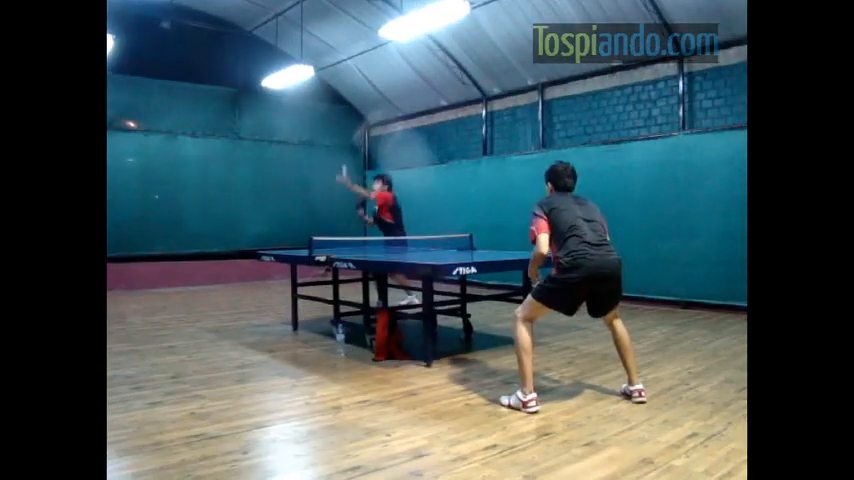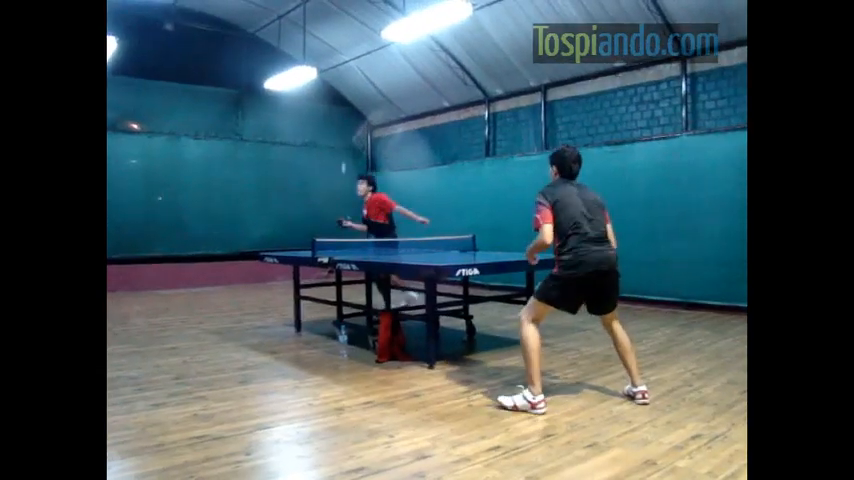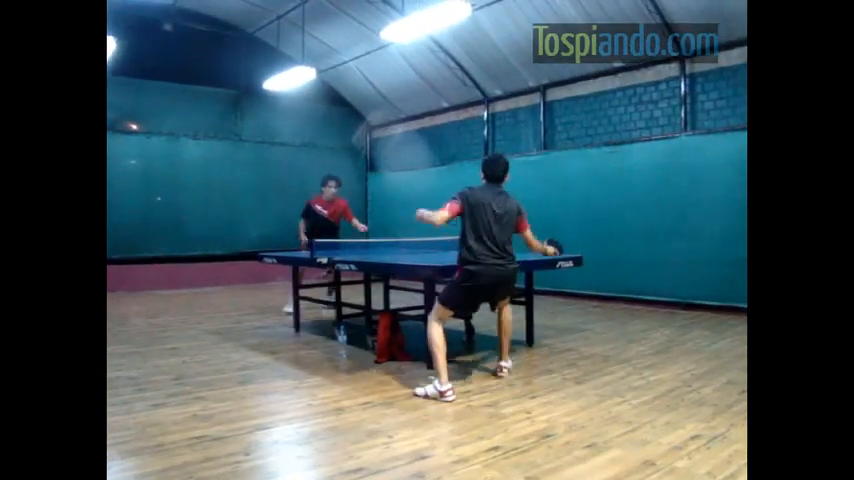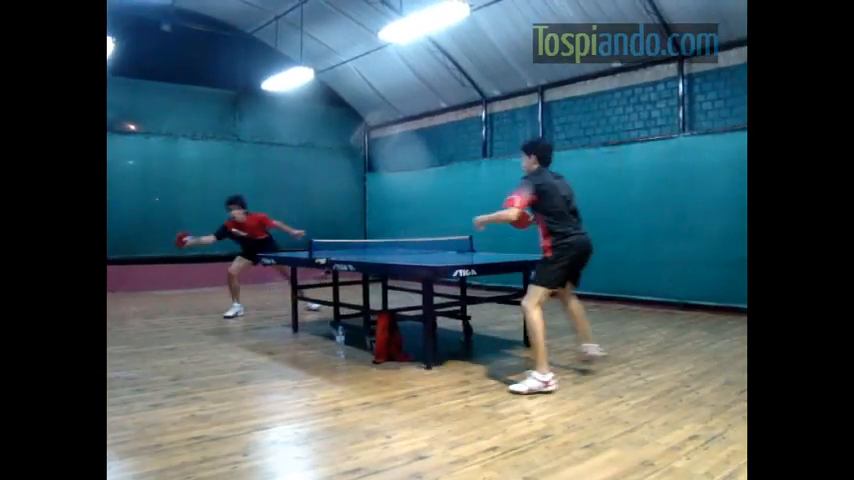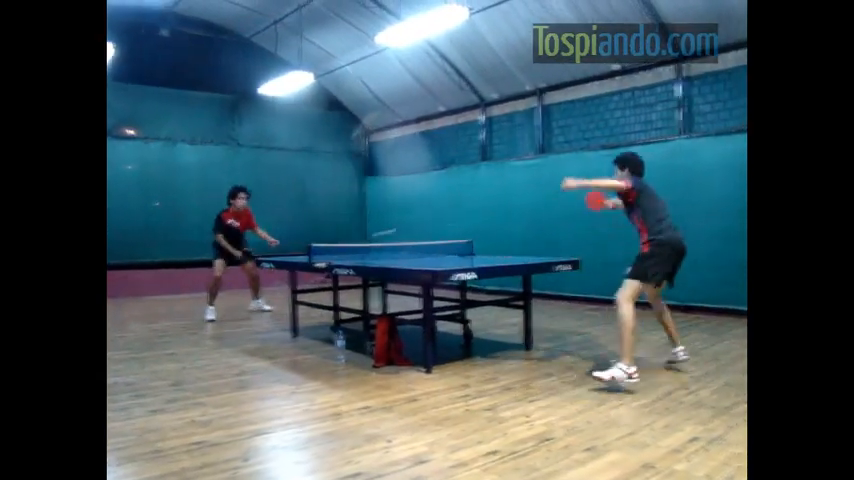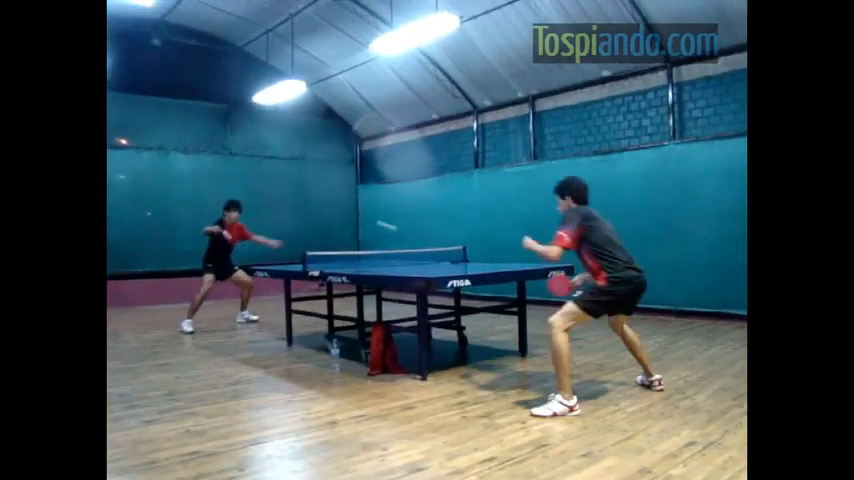
dt=0.7s
person 1, frame 1
left shoulder: (545, 206)
right shoulder: (591, 206)
left elbow: (542, 249)
left wrist: (532, 270)
left hip: (575, 267)
right hip: (610, 264)
left knee: (523, 317)
right knee: (613, 319)
left ankle: (527, 395)
right ankle: (635, 386)
person 1, frame 2
left shoulder: (548, 194)
right shoulder: (593, 196)
left elbow: (546, 239)
left wrist: (530, 252)
left hip: (574, 265)
right hip: (607, 263)
left knee: (528, 318)
right knee: (611, 323)
left ankle: (534, 395)
right ankle: (638, 386)
person 1, frame 3
left shoulder: (468, 194)
right shoulder: (514, 204)
left elbow: (438, 220)
right elbow: (531, 244)
left wrist: (424, 214)
right wrist: (548, 250)
left hip: (473, 273)
right hip: (504, 272)
left knee: (435, 319)
right knee: (502, 304)
left ankle: (443, 385)
right ankle: (503, 361)
person 1, frame 4
left shoulder: (532, 182)
right shoulder: (559, 181)
left elbow: (511, 214)
left wrist: (483, 219)
right wrist: (538, 217)
left hip: (560, 249)
right hip: (580, 244)
left knee: (530, 305)
right knee: (565, 295)
left ankle: (542, 375)
right ankle: (589, 345)
person 1, frame 5
left shoulder: (633, 184)
right shoulder: (642, 191)
left elbow: (616, 184)
right elbow: (620, 203)
left wrist: (578, 183)
right wrist: (607, 202)
left hip: (659, 245)
right hip: (674, 244)
left knee: (625, 299)
right knee: (654, 297)
left ankle: (626, 367)
right ankle: (677, 348)
person 1, frame 6
left shoulder: (574, 216)
right shoulder: (593, 218)
left elbow: (553, 253)
left wrist: (531, 245)
right wrist: (582, 278)
left hip: (614, 283)
right hip: (634, 280)
left knee: (557, 324)
right knee: (618, 325)
left ankle: (566, 399)
right ankle: (651, 377)
person 2, frame 1
left shoulder: (388, 197)
right shoulder: (381, 201)
left elbow: (367, 195)
right elbow: (376, 221)
left wrist: (348, 183)
right wrist: (365, 217)
left ankle: (411, 297)
person 2, frame 2
left shoulder: (379, 198)
right shoulder: (366, 205)
left elbow: (397, 208)
left wrist: (417, 218)
right wrist: (351, 225)
right ankle: (409, 293)
person 2, frame 3
left shoulder: (342, 203)
right shoulder: (313, 202)
left elbow: (352, 220)
right elbow: (303, 220)
left wrist: (360, 226)
right wrist: (302, 235)
right knee: (301, 269)
left ankle: (328, 298)
right ankle: (292, 301)
person 2, frame 4
left shoulder: (257, 218)
right shoulder: (229, 225)
left elbow: (275, 223)
right elbow: (213, 238)
left wrist: (293, 232)
right wrist: (193, 241)
left hip: (269, 249)
right hip: (249, 252)
left knee: (287, 273)
right knee: (232, 272)
right ankle: (237, 306)
person 2, frame 5
left shoulder: (247, 213)
right shoulder: (222, 216)
left elbow: (255, 228)
right elbow: (218, 237)
left wrist: (269, 239)
right wrist: (233, 251)
left hip: (240, 248)
right hip: (223, 250)
left knee: (254, 274)
right knee: (217, 276)
left ankle: (256, 302)
right ankle: (210, 308)
person 2, frame 6
left shoulder: (238, 227)
right shoulder: (220, 223)
left elbow: (252, 237)
right elbow: (205, 231)
left wrist: (270, 242)
right wrist: (211, 229)
left hip: (226, 263)
right hip: (212, 263)
left knee: (248, 283)
right knee: (204, 290)
left ankle: (243, 314)
right ankle: (188, 321)
